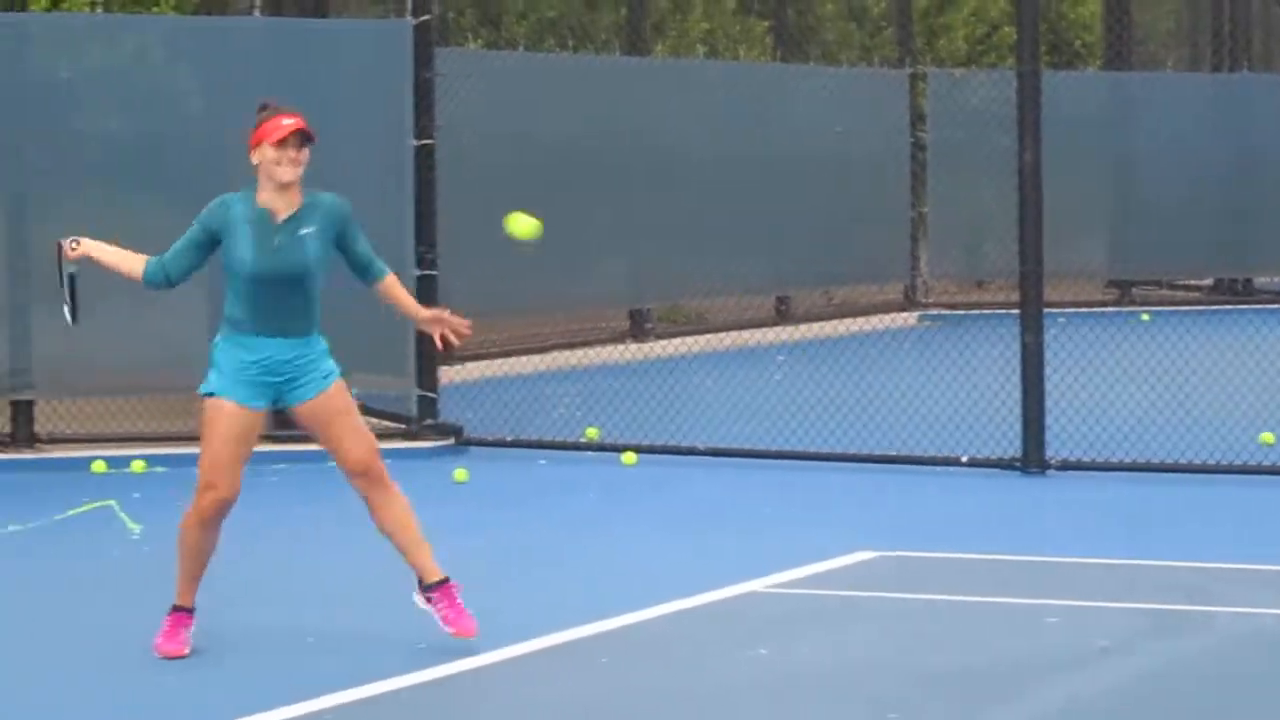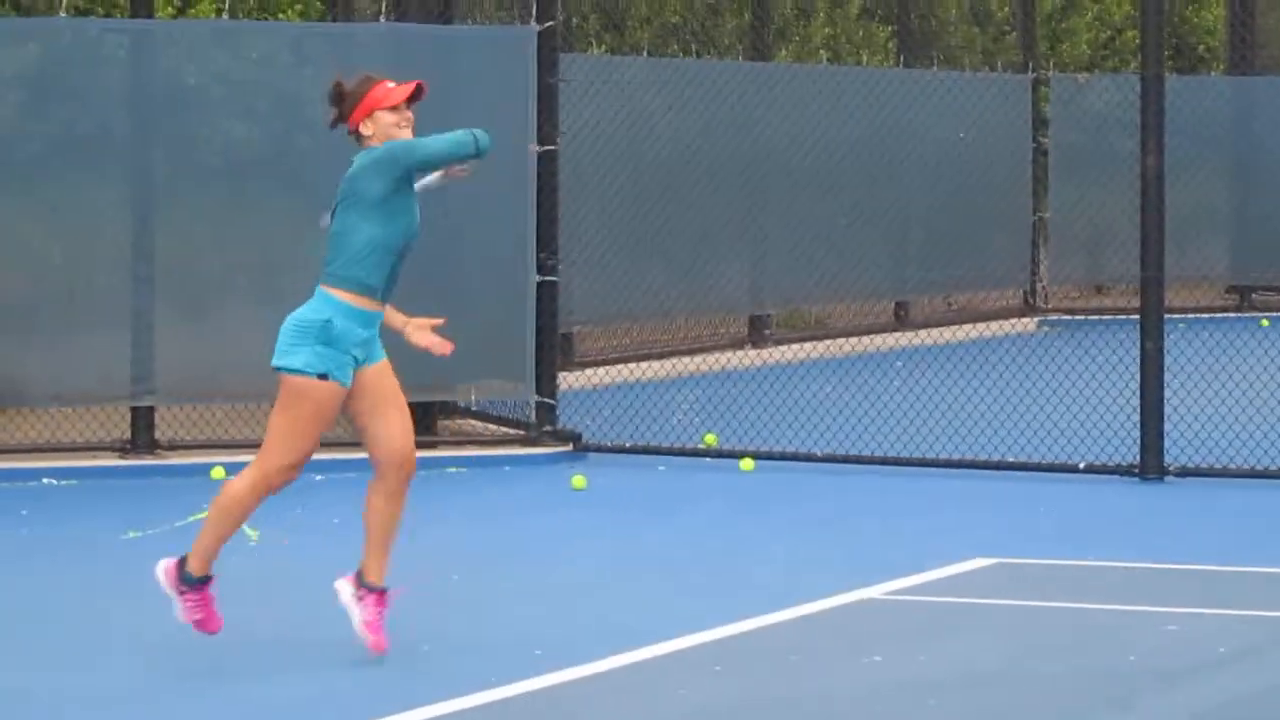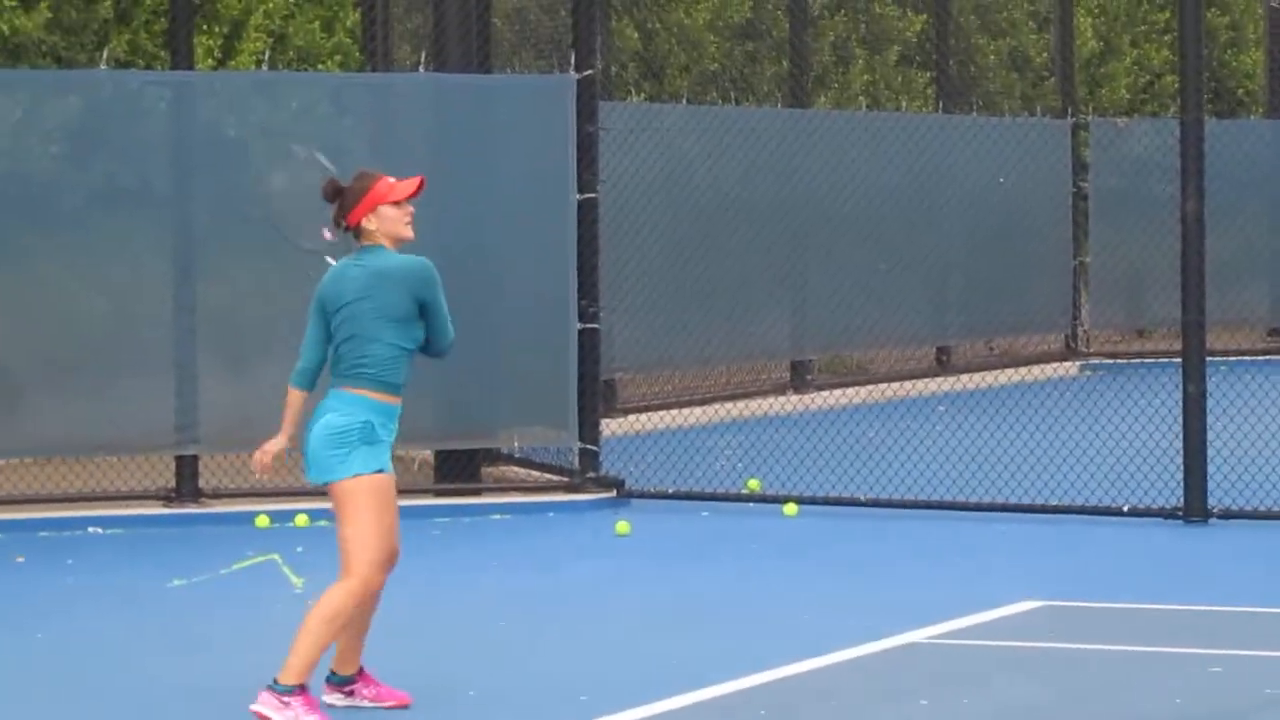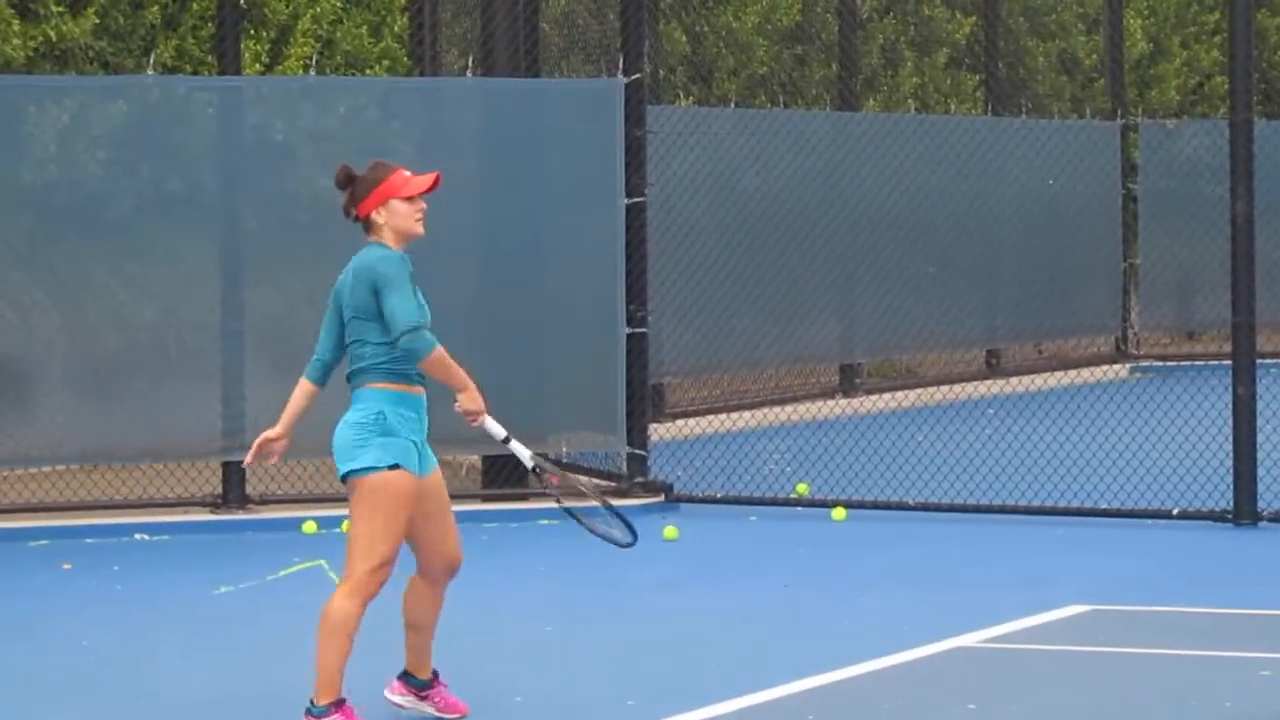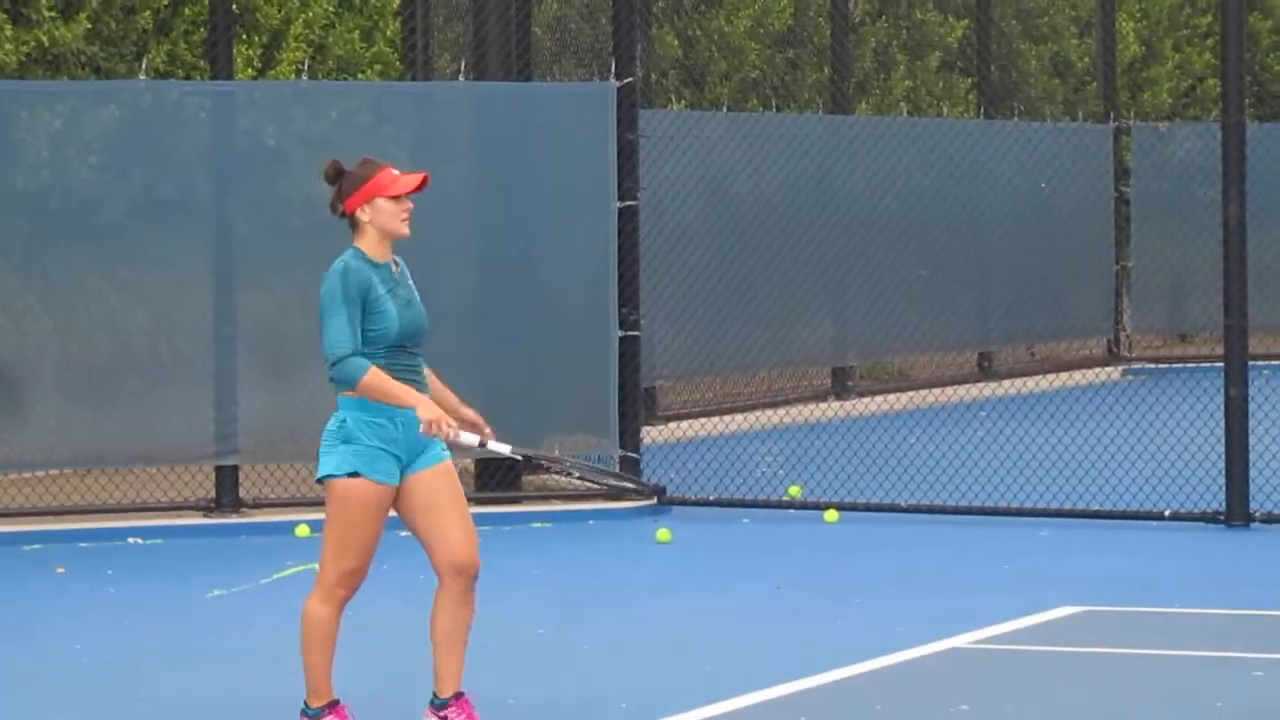
dt=0.3s
person 1, frame 1
left shoulder: (330, 212)
right shoulder: (226, 210)
left elbow: (371, 270)
right elbow: (162, 272)
left wrist: (421, 315)
right wrist: (93, 250)
left hip: (305, 361)
right hip: (239, 363)
left knee: (370, 473)
right knee: (214, 497)
left ankle: (435, 586)
right ankle: (181, 611)
person 1, frame 2
left shoulder: (359, 180)
right shoulder: (385, 161)
right elbow: (473, 142)
left wrist: (403, 325)
right wrist: (462, 145)
left hip: (357, 336)
right hip: (327, 333)
left knee: (399, 462)
right knee: (277, 470)
left ankle: (368, 585)
right ankle: (190, 572)
person 1, frame 3
left shoulder: (332, 280)
right shoulder: (415, 270)
left elbow: (306, 367)
right elbow: (440, 345)
left wrist: (285, 436)
left hip: (342, 424)
right hip: (356, 431)
left knee: (381, 557)
right knee: (362, 575)
person 1, frame 4
left shoulder: (357, 273)
right shoulder: (391, 262)
left elbow: (320, 362)
right elbow: (416, 340)
left wrist: (283, 425)
right wrist: (467, 388)
left hip: (405, 429)
right hip: (380, 427)
left knee: (443, 562)
right knee: (367, 575)
person 1, frame 5
left shoulder: (397, 270)
right shoulder: (344, 274)
right elbow: (344, 363)
left wrist: (453, 407)
right wrist: (417, 401)
left hip: (416, 436)
right hip: (364, 434)
left knee: (460, 565)
right knee: (339, 582)
